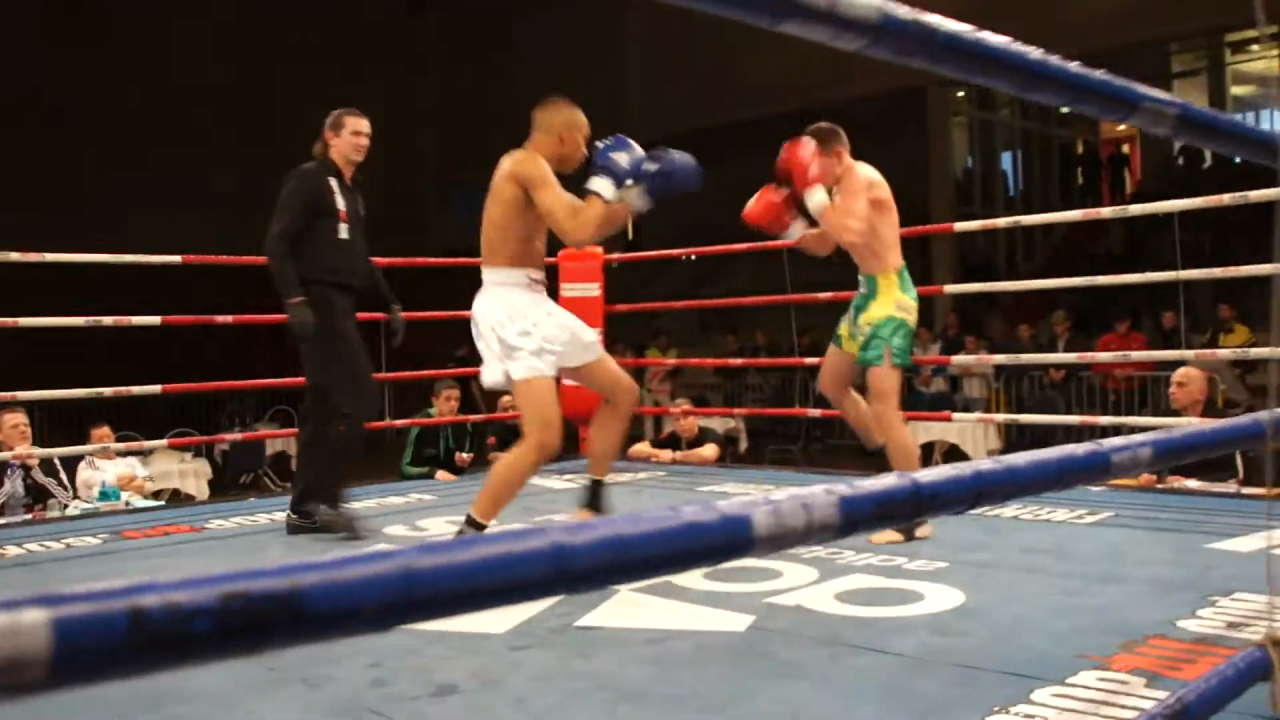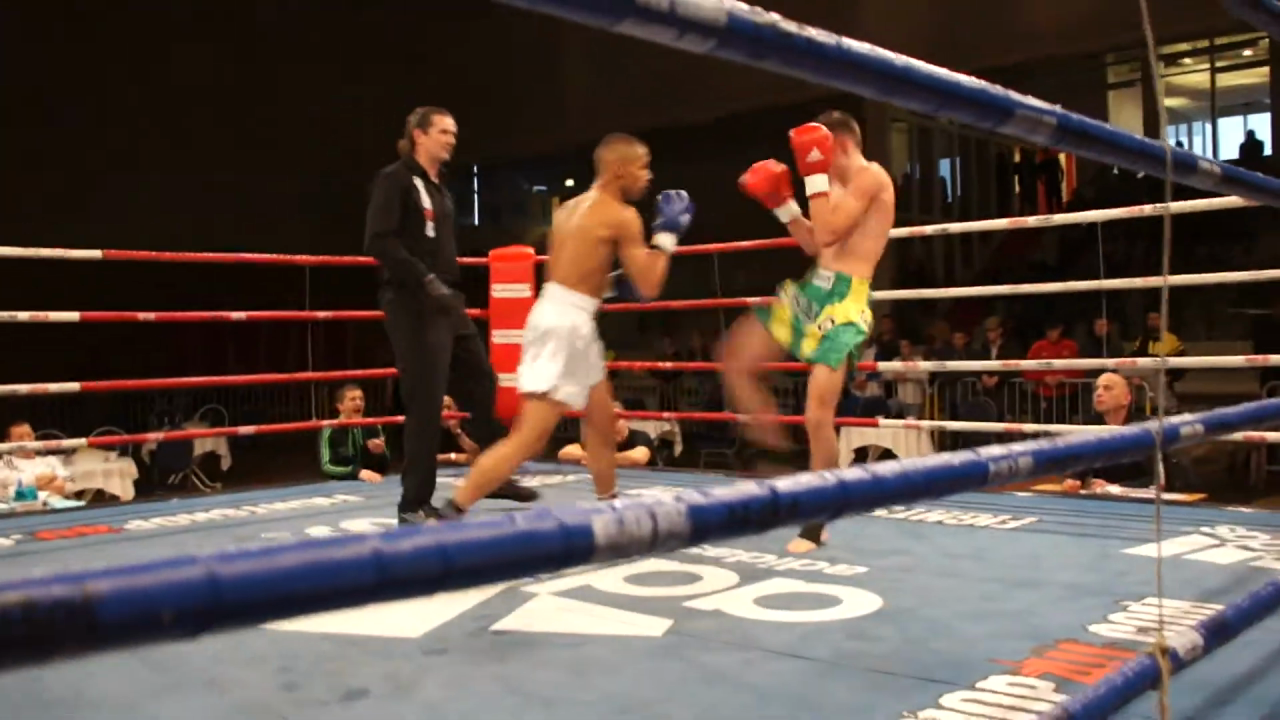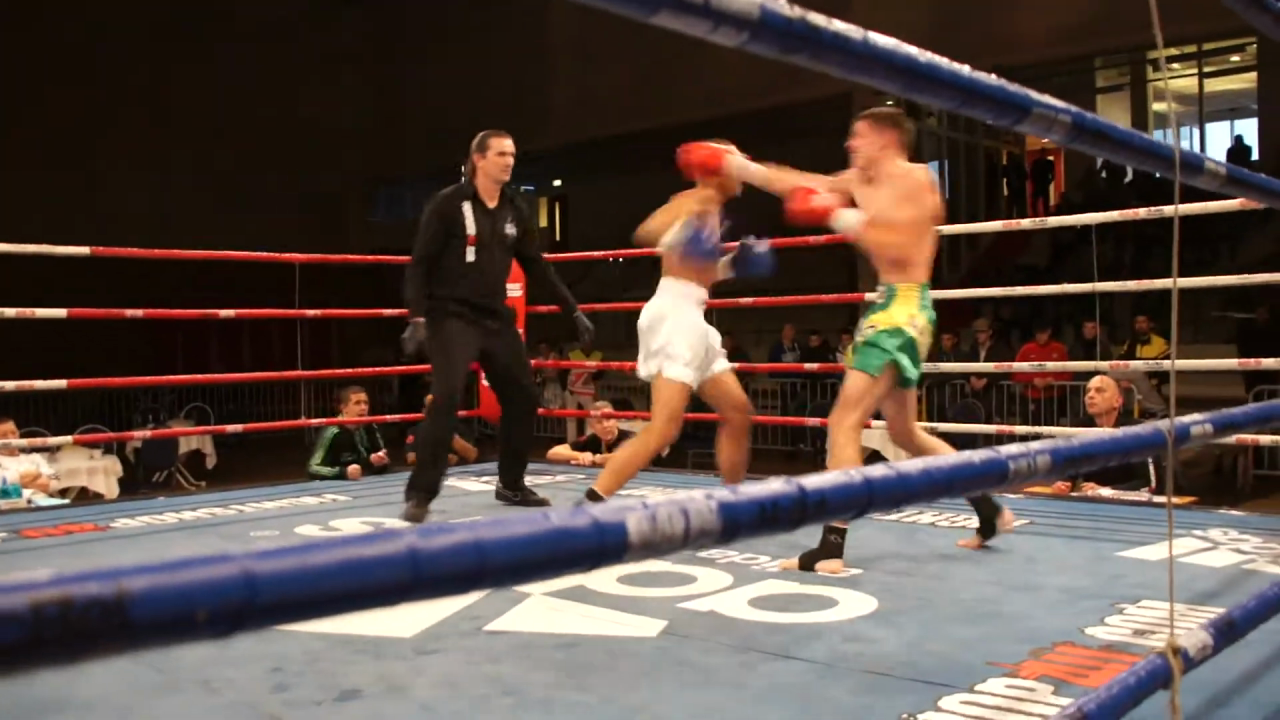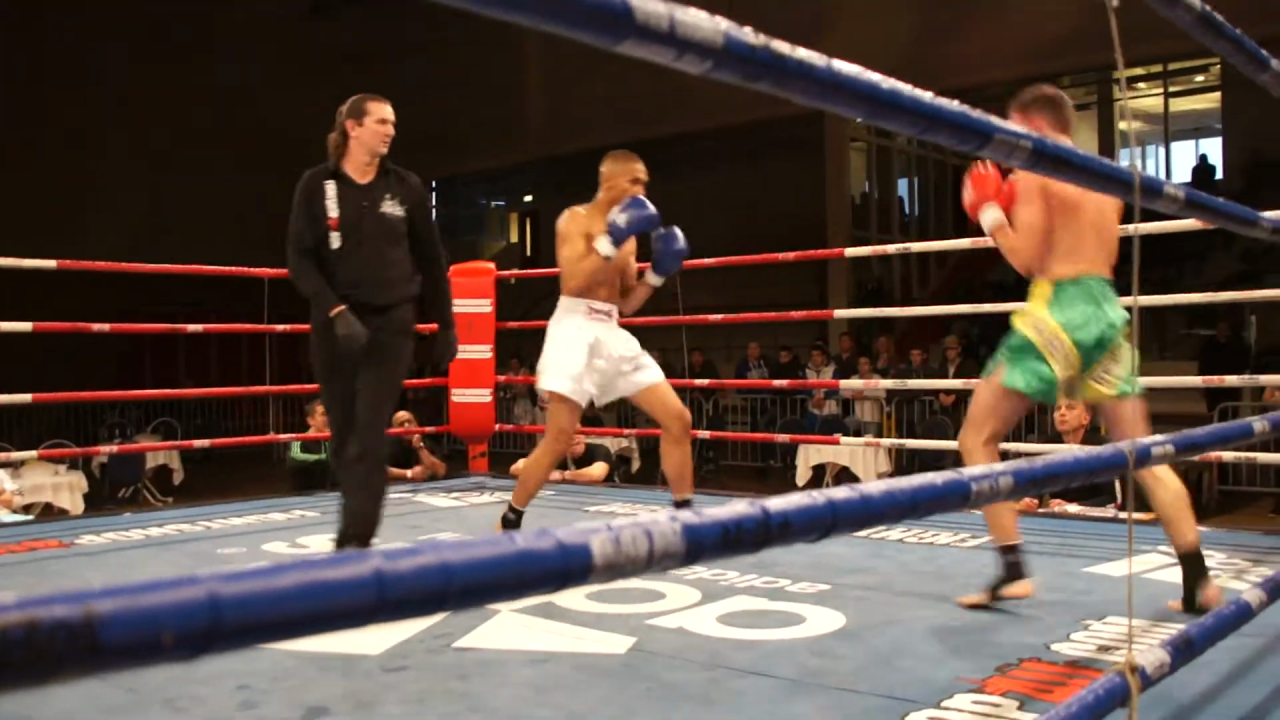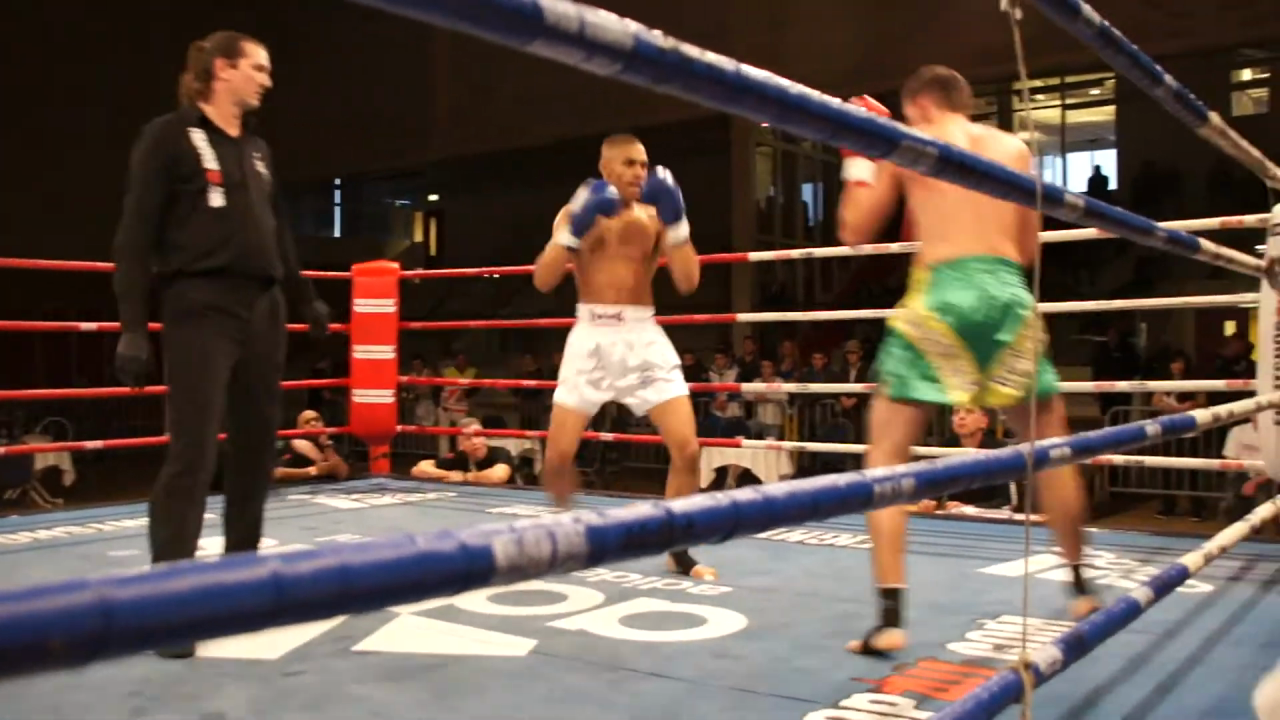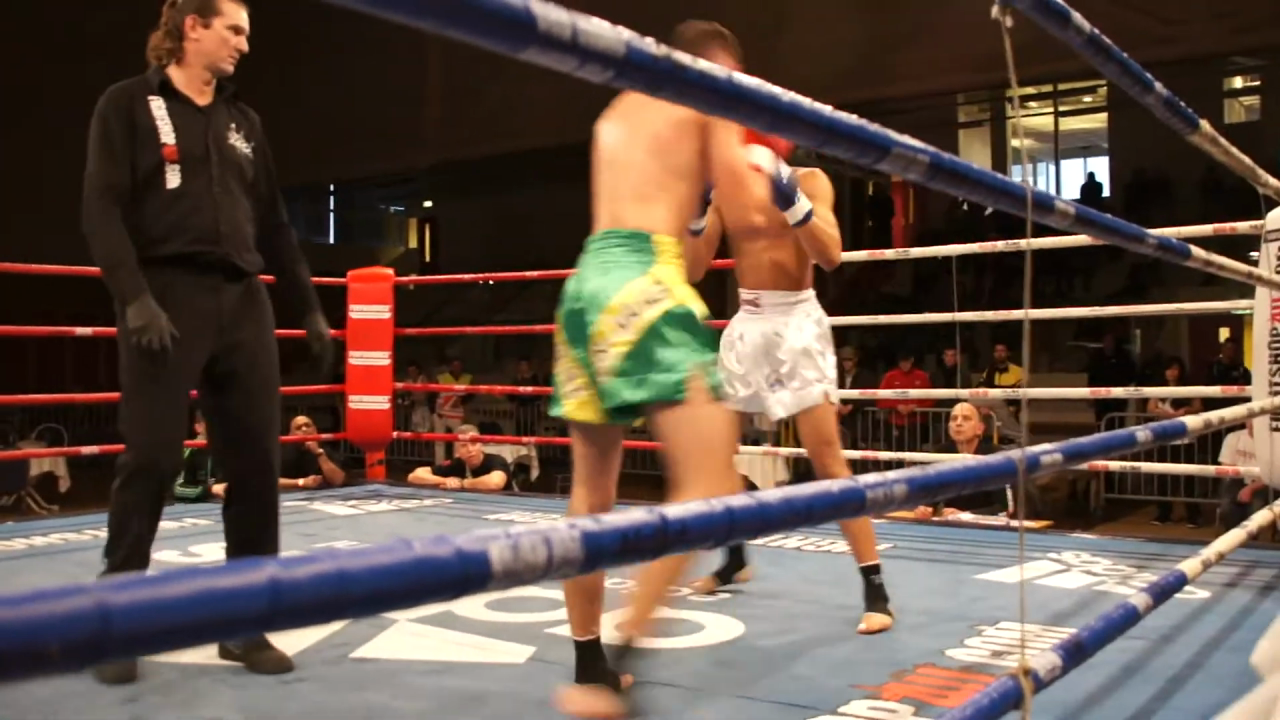
dt=0.7s
person 1, frame 1
left shoulder: (864, 180)
right shoulder: (839, 186)
left elbow: (849, 235)
right elbow: (822, 245)
left wrist: (813, 190)
right wrist: (784, 220)
left hip: (889, 293)
right hip: (869, 293)
left knee: (884, 405)
right knee: (830, 384)
left ankle: (913, 517)
right ankle: (888, 458)
person 1, frame 2
left shoulder: (868, 176)
right shoulder: (838, 182)
left elbow: (824, 237)
left wrist: (814, 171)
right wrist: (780, 202)
left hip: (844, 303)
right hip: (813, 288)
left knee: (816, 418)
right knee: (736, 361)
left ankle: (815, 521)
right ankle: (772, 441)
person 1, frame 3
left shoulder: (918, 179)
right shoulder: (861, 179)
left elbow: (894, 252)
right elbow: (796, 185)
left wrist: (841, 215)
right wrist: (729, 162)
left hip: (903, 310)
right hip: (882, 311)
left knee: (844, 420)
right knee: (905, 432)
left ankle: (829, 548)
right ankle: (989, 510)
person 1, frame 4
left shoulder: (1035, 173)
left elbow: (1027, 259)
left wrist: (989, 212)
left hip: (1057, 311)
right hip: (1106, 312)
left knee: (976, 438)
left ankle: (1012, 570)
right ankle: (1196, 580)
person 1, frame 5
right shoulder: (1015, 149)
left elbow: (854, 232)
left wrist: (858, 162)
left hip: (939, 299)
right hip: (1011, 300)
left knee: (885, 461)
left ankle: (891, 618)
right ankle: (1078, 586)
person 1, frame 6
left shoulder: (617, 111)
right elbow: (746, 219)
right wrist: (760, 160)
left hip: (586, 284)
right hip: (640, 290)
left knee: (591, 493)
right knee: (705, 486)
left ankle: (589, 662)
person 2, frame 1
left shoulder: (351, 190)
right shoulder: (308, 181)
right elbow: (277, 244)
left wrist: (390, 302)
right wrist: (295, 299)
left hip: (339, 303)
right hip: (316, 301)
left knee: (327, 405)
right knee: (358, 396)
left ankle: (306, 506)
right ankle: (325, 498)
person 2, frame 2
left shoulder: (439, 184)
right shoulder: (395, 180)
right elbow: (378, 242)
right wrist: (425, 280)
left hip: (445, 301)
right hip: (412, 303)
left knee: (482, 384)
right knee: (425, 401)
right ankle: (414, 504)
person 2, frame 3
left shoulder: (515, 210)
right shoulder: (448, 204)
left elbow: (536, 265)
right elbow: (420, 264)
left wrist: (573, 310)
right wrist: (416, 317)
left hip: (496, 318)
right hip: (451, 316)
left knee: (522, 398)
right knee: (447, 397)
left ankle: (512, 485)
right ankle: (418, 497)
person 2, frame 4
left shoulder: (406, 187)
right shoulder: (316, 185)
left elbow: (431, 261)
right elbow: (300, 260)
left wrist: (445, 325)
right wrist: (336, 312)
left hip: (392, 323)
right hip: (338, 324)
left knee: (370, 434)
right knee: (347, 432)
left ankle: (353, 543)
right ankle: (358, 532)
person 2, frame 5
left shoulder: (257, 149)
right shoulder: (169, 137)
right elbow: (134, 235)
left wrist: (306, 298)
right wrist: (131, 326)
left hip: (262, 307)
right hip: (201, 307)
left knee: (256, 447)
right knee: (193, 450)
left ankle: (242, 556)
person 2, frame 6
left shoulder: (243, 122)
right shoulder: (129, 104)
left elbow: (273, 222)
right elbow: (102, 209)
left wrist: (308, 305)
right wrist: (133, 297)
left hip: (242, 300)
right hip: (167, 302)
left knee: (255, 461)
right knee: (152, 454)
person 3, frame 1
left shoulder: (531, 169)
right shoulder: (525, 167)
left elbow: (593, 227)
right elbow: (579, 232)
left wrist: (647, 189)
right wrist: (606, 180)
left hip: (536, 307)
right hip: (510, 308)
left knee: (622, 392)
right knee: (543, 438)
left ankle: (593, 500)
right ankle: (467, 539)
person 3, frame 2
left shoulder: (574, 207)
right shoulder: (621, 217)
right elbow: (649, 286)
left wrist: (615, 281)
right wrist: (668, 233)
left hip: (569, 322)
right hip: (567, 325)
left knee: (602, 421)
right knee: (527, 440)
right ankle: (448, 520)
person 3, frame 3
left shoulder: (706, 208)
right shoulder: (695, 199)
right elbow: (646, 231)
left wrist: (737, 263)
right wrist: (679, 237)
left hip: (691, 321)
right hip: (672, 318)
left knee: (738, 412)
right knee: (664, 431)
right ankle: (587, 508)
person 3, frame 4
left shoulder: (627, 232)
right shoulder: (575, 219)
right elbow: (573, 281)
left wrist: (658, 272)
right wrist: (613, 238)
left hip: (613, 335)
right hip: (575, 330)
left knee: (678, 420)
right knee: (556, 442)
right ankle: (510, 522)
person 3, frame 5
left shoulder: (654, 215)
right shoulder: (575, 214)
left elbow: (688, 282)
right elbow: (543, 280)
left wrist: (675, 220)
right wrist: (575, 229)
left hip: (644, 337)
right hip: (592, 340)
left knee: (684, 450)
right knee: (558, 456)
left ankle: (681, 554)
person 3, frame 6
left shoulder: (809, 181)
right shoulder: (726, 194)
left elbow: (831, 254)
left wrist: (789, 196)
right wrist: (695, 209)
left hip: (796, 325)
right hip: (746, 327)
left knee: (827, 459)
left ankle: (875, 587)
right ankle: (735, 556)
